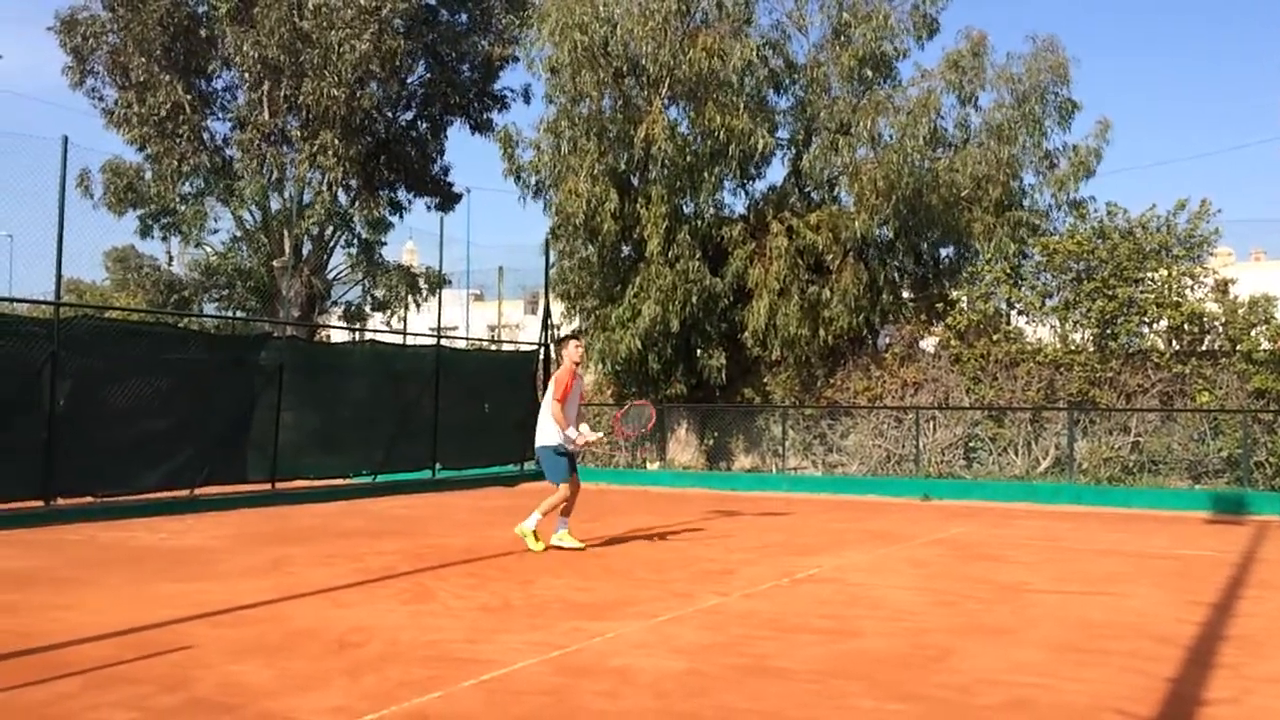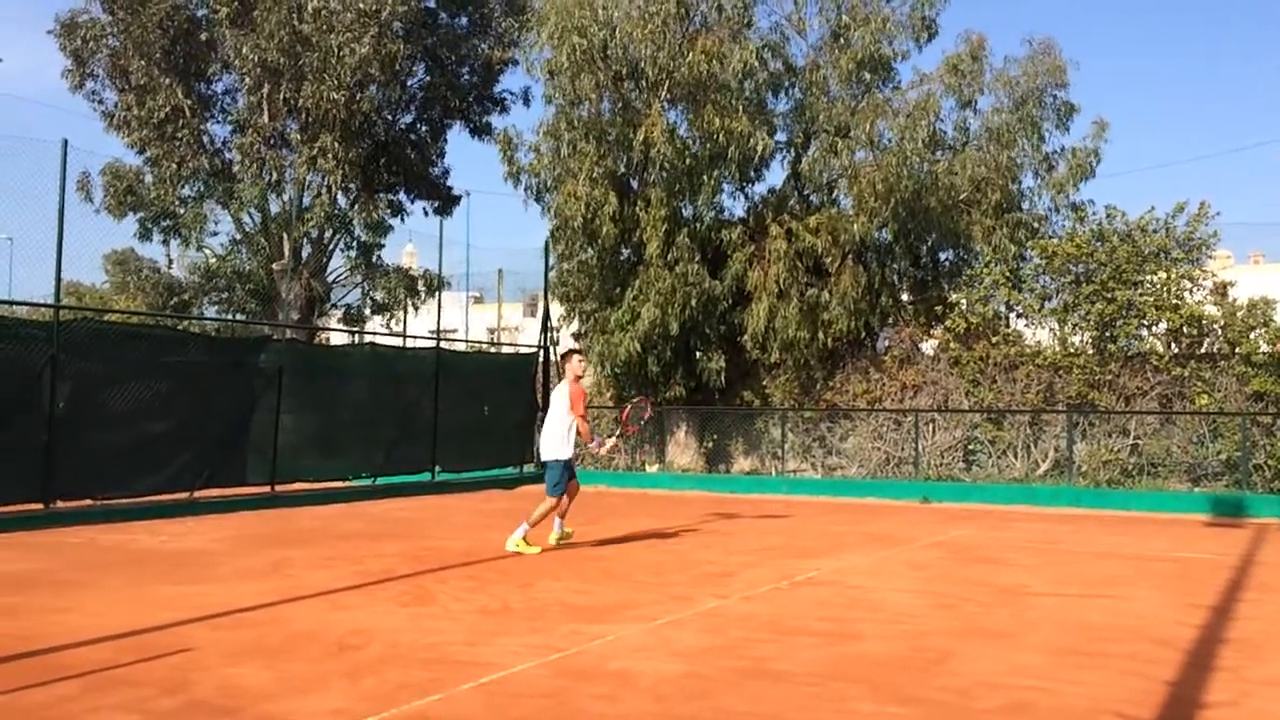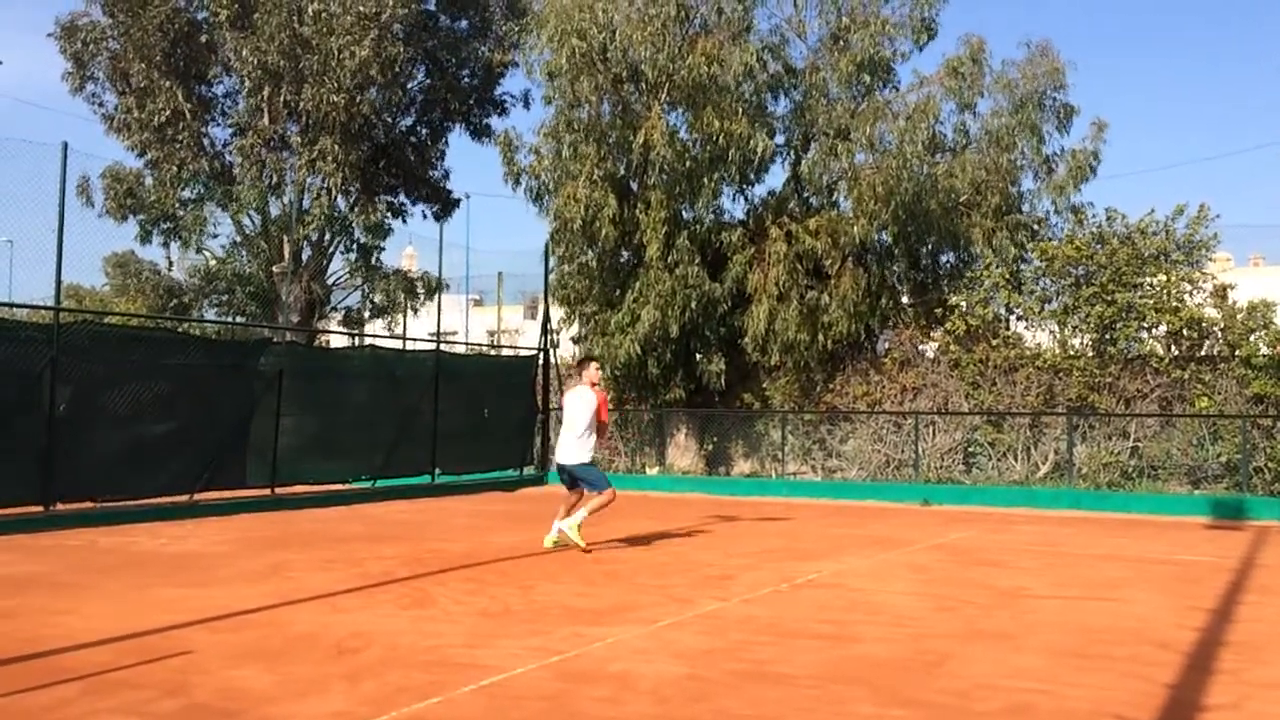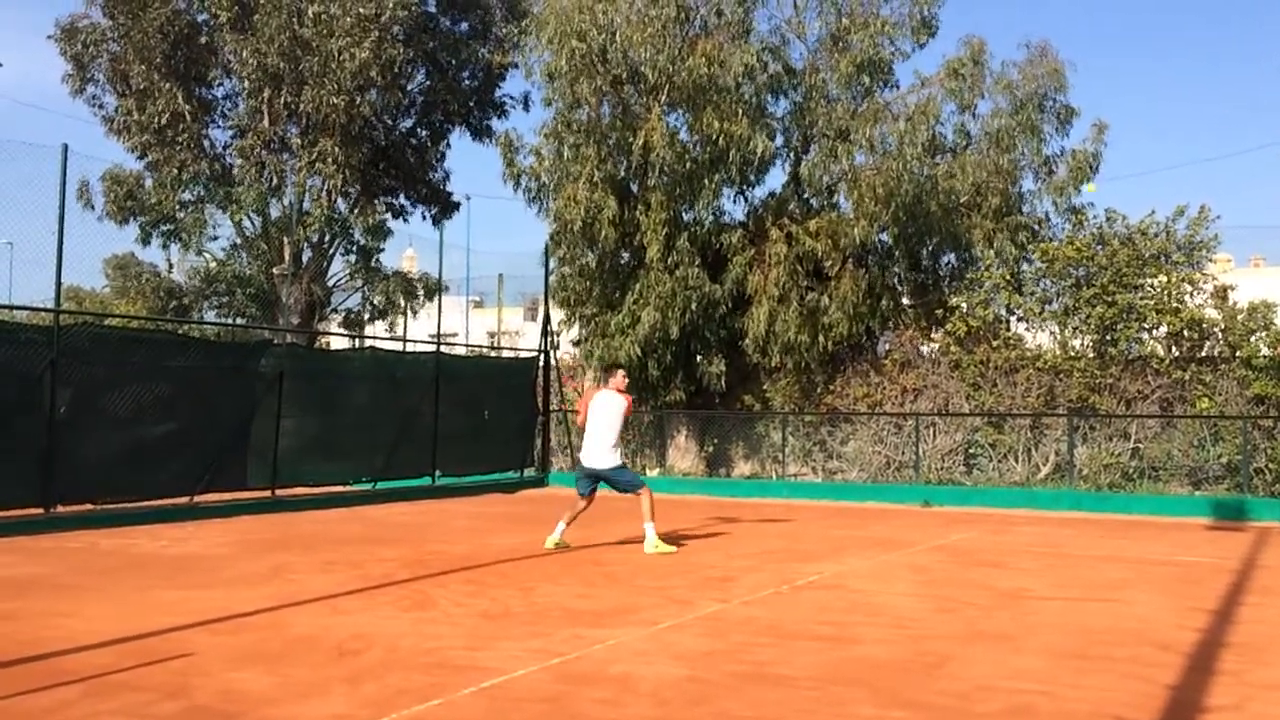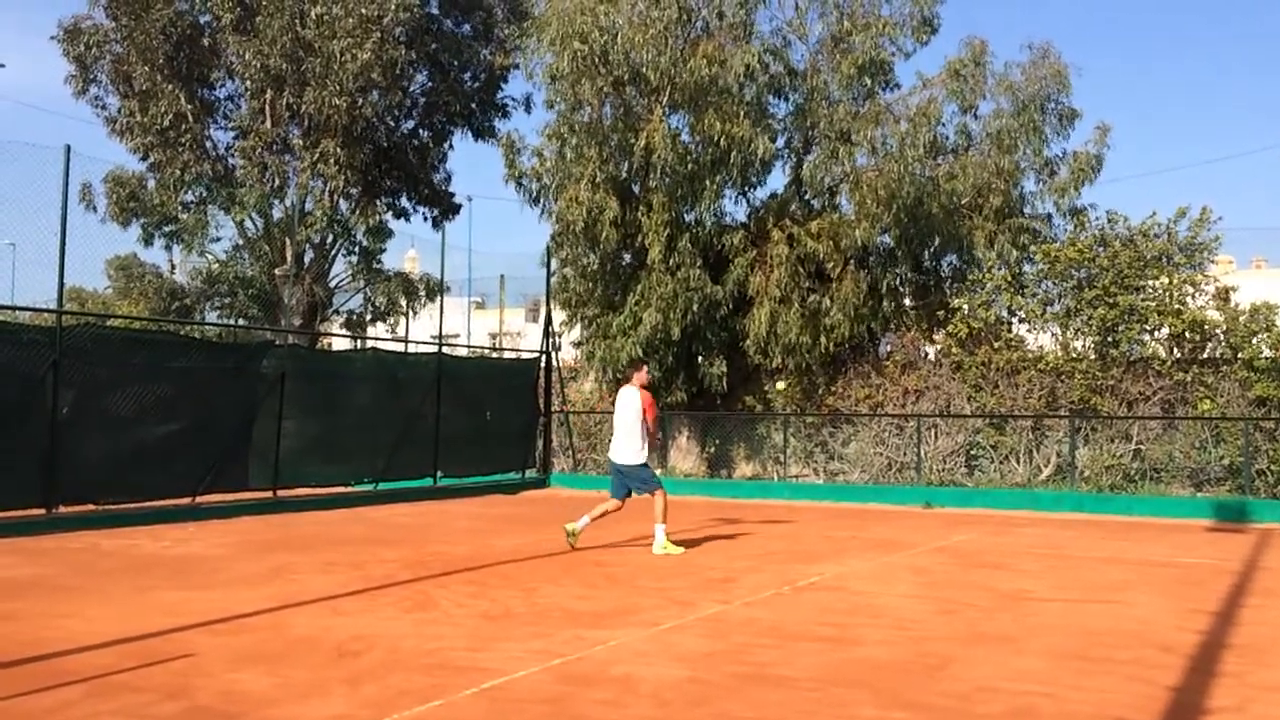
dt=0.2s
person 1, frame 1
left shoulder: (577, 379)
right shoulder: (563, 376)
right elbow: (556, 412)
left wrist: (586, 432)
right wrist: (575, 435)
left hip: (564, 443)
right hip: (550, 443)
left knee: (575, 487)
right knee: (563, 492)
left ankle: (561, 534)
right ankle: (528, 527)
person 1, frame 2
left shoulder: (561, 388)
right shoulder: (577, 390)
right elbow: (582, 427)
left wrist: (599, 441)
right wrist: (597, 444)
left hip: (558, 451)
right hip: (557, 454)
left knee: (572, 487)
right knee: (553, 501)
left ankle: (558, 532)
right ankle: (517, 539)
person 1, frame 3
left shoulder: (568, 394)
right shoulder: (599, 396)
right elbow: (602, 431)
right wrist: (596, 436)
left hip: (562, 457)
right hip: (580, 459)
left knee: (575, 494)
right knee: (608, 495)
left ankle: (554, 536)
right ankle: (572, 523)
person 1, frame 4
left shoulder: (590, 394)
right shoulder: (626, 400)
left elbow: (580, 422)
left hip: (587, 461)
right hip: (610, 463)
left knee: (584, 500)
right knee: (645, 493)
left ankle: (555, 537)
right ankle: (652, 541)
person 1, frame 5
left shoulder: (623, 392)
right shoulder: (645, 397)
right elbow: (652, 429)
left wrist: (648, 438)
right wrist: (653, 439)
left hip: (616, 457)
right hip: (633, 459)
left knee: (616, 503)
right knee: (659, 494)
left ankle: (576, 527)
right ankle: (660, 542)
